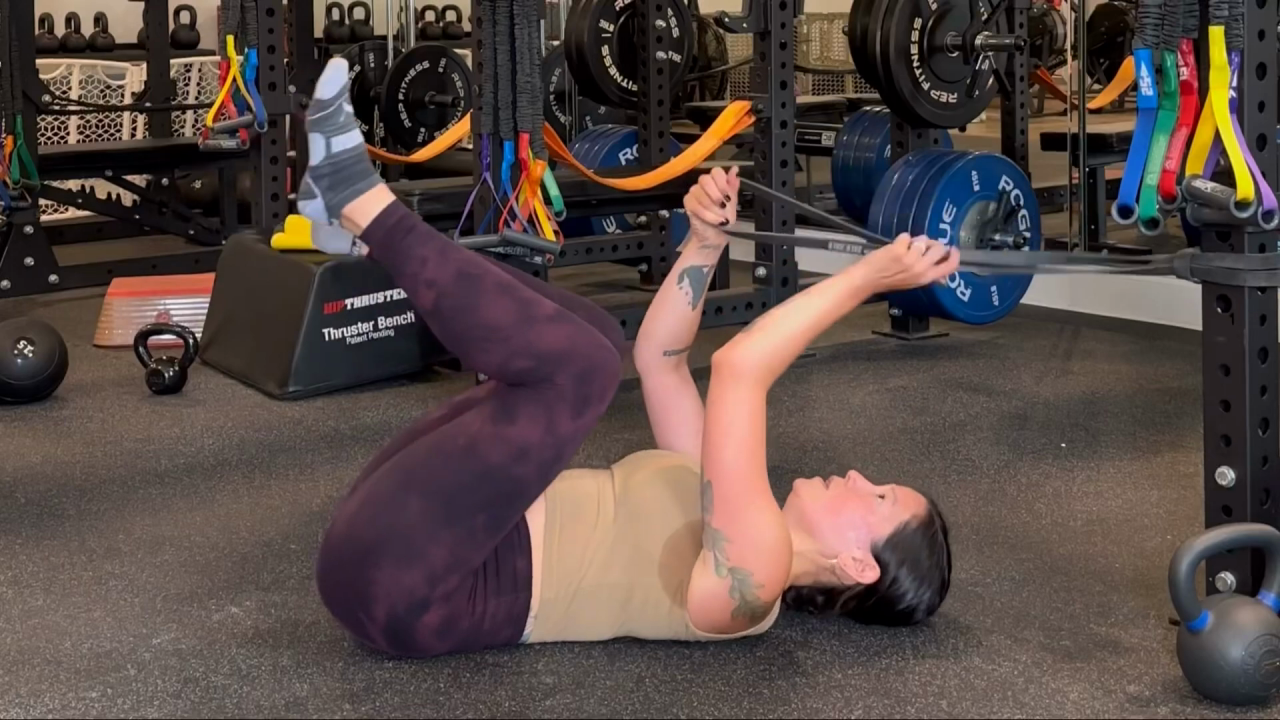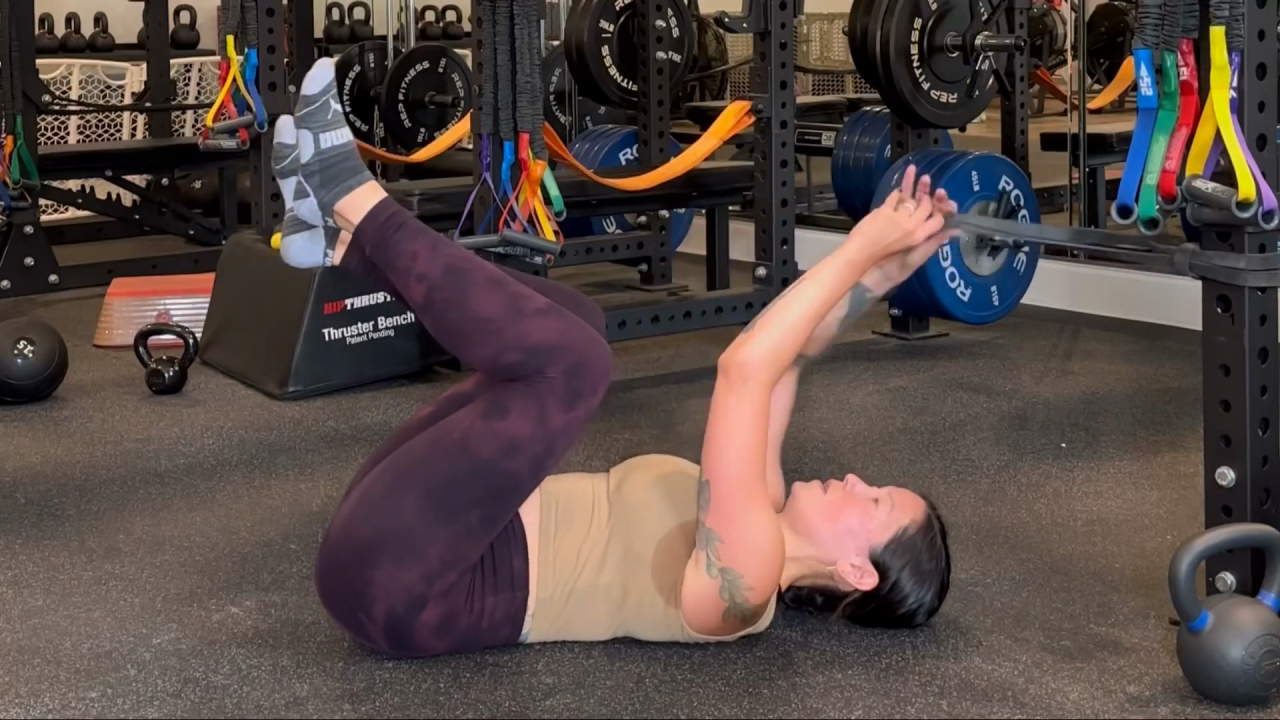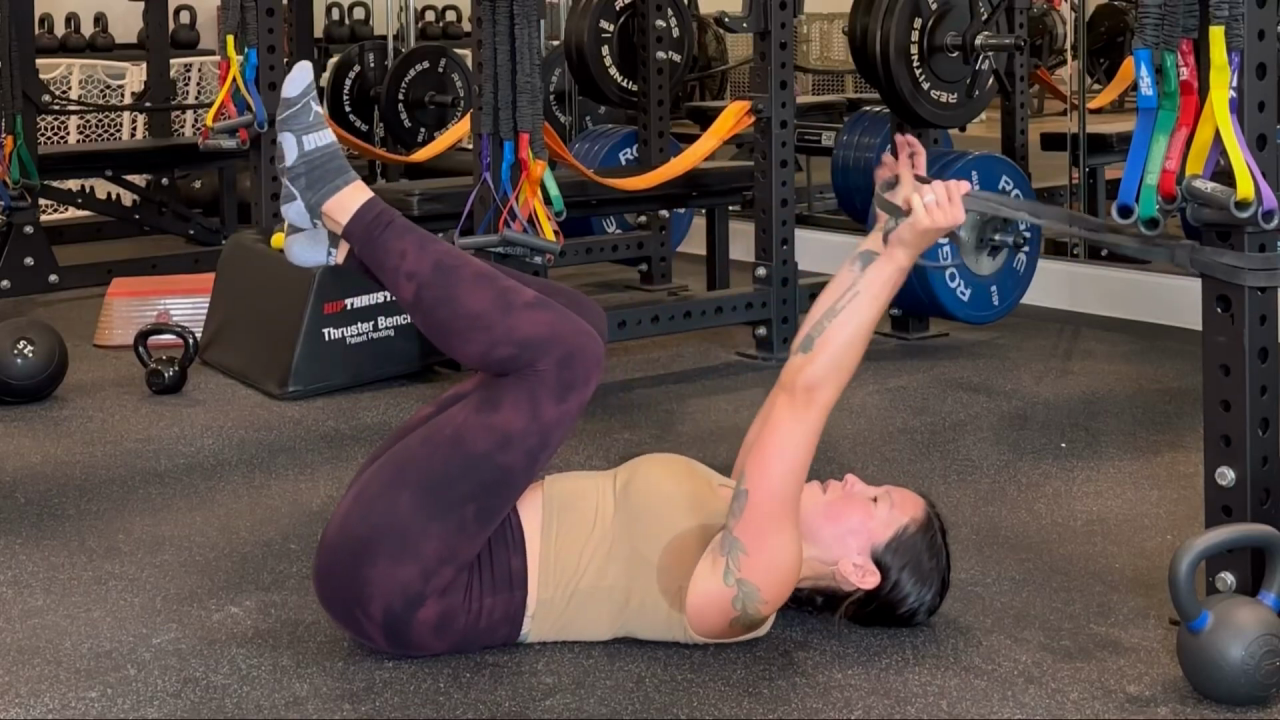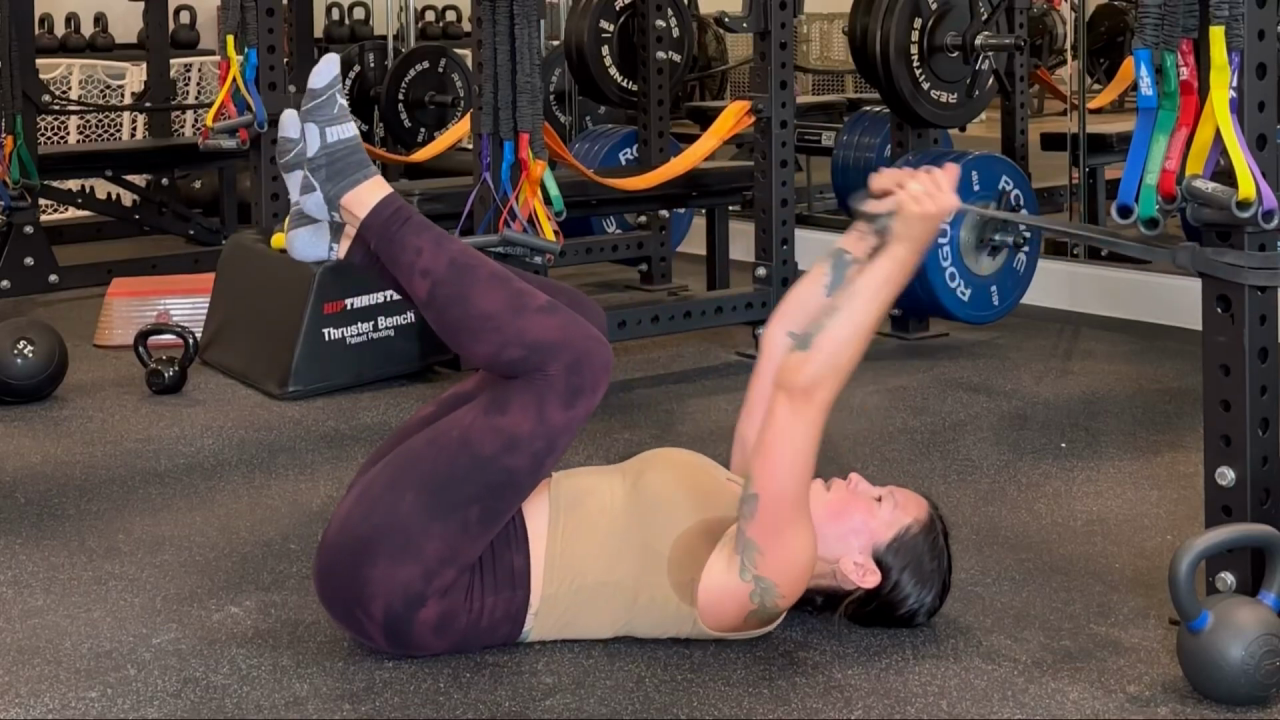
dt=0.4s
person 1, frame 1
left shoulder: (750, 578)
right shoulder: (737, 519)
left elbow: (738, 370)
right elbow: (657, 355)
left wrist: (866, 278)
right wrist: (703, 238)
left hip: (395, 578)
right hip: (406, 524)
left knee: (577, 360)
right knee: (589, 332)
left ankle: (363, 204)
right ankle: (365, 228)
person 1, frame 2
left shoulder: (746, 581)
right shoulder: (760, 523)
left elbow: (746, 371)
right elbow: (777, 363)
left wrist: (860, 254)
right wrist: (877, 272)
left hip: (395, 582)
right hip: (416, 527)
left knee: (569, 356)
right knee: (569, 321)
left ankle: (353, 201)
right ankle: (337, 242)
person 1, frame 3
left shoulder: (753, 586)
right shoulder: (752, 531)
left elbow: (805, 392)
right elbow: (810, 365)
left wrist: (902, 251)
right wrist: (884, 233)
left hip: (395, 580)
right hip: (416, 532)
left knee: (559, 349)
right knee: (570, 319)
left ankle: (343, 201)
right ankle: (342, 242)
person 1, frame 4
left shoulder: (764, 584)
right shoulder: (756, 514)
left elbow: (803, 390)
right elbow: (783, 351)
left wrist: (903, 252)
right wrist: (867, 234)
left hip: (394, 576)
right hip: (409, 532)
left knee: (569, 353)
right knee: (569, 320)
left ankle: (360, 195)
right ankle: (347, 231)
